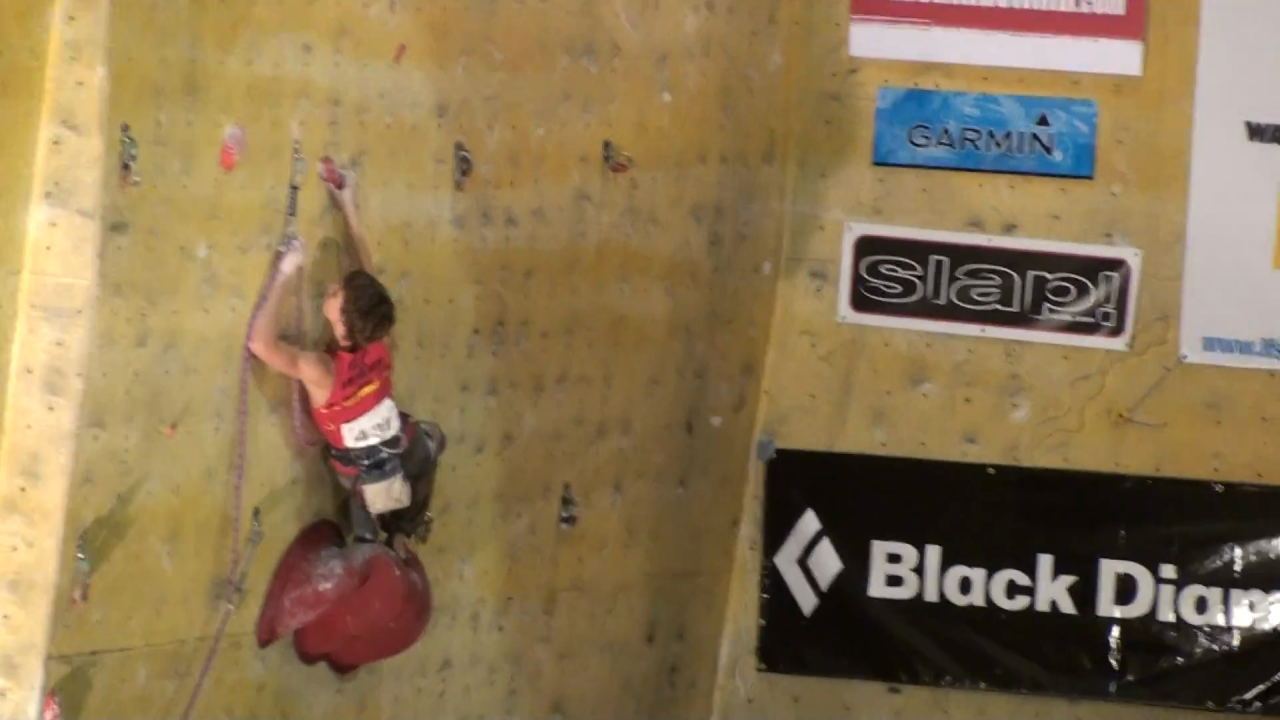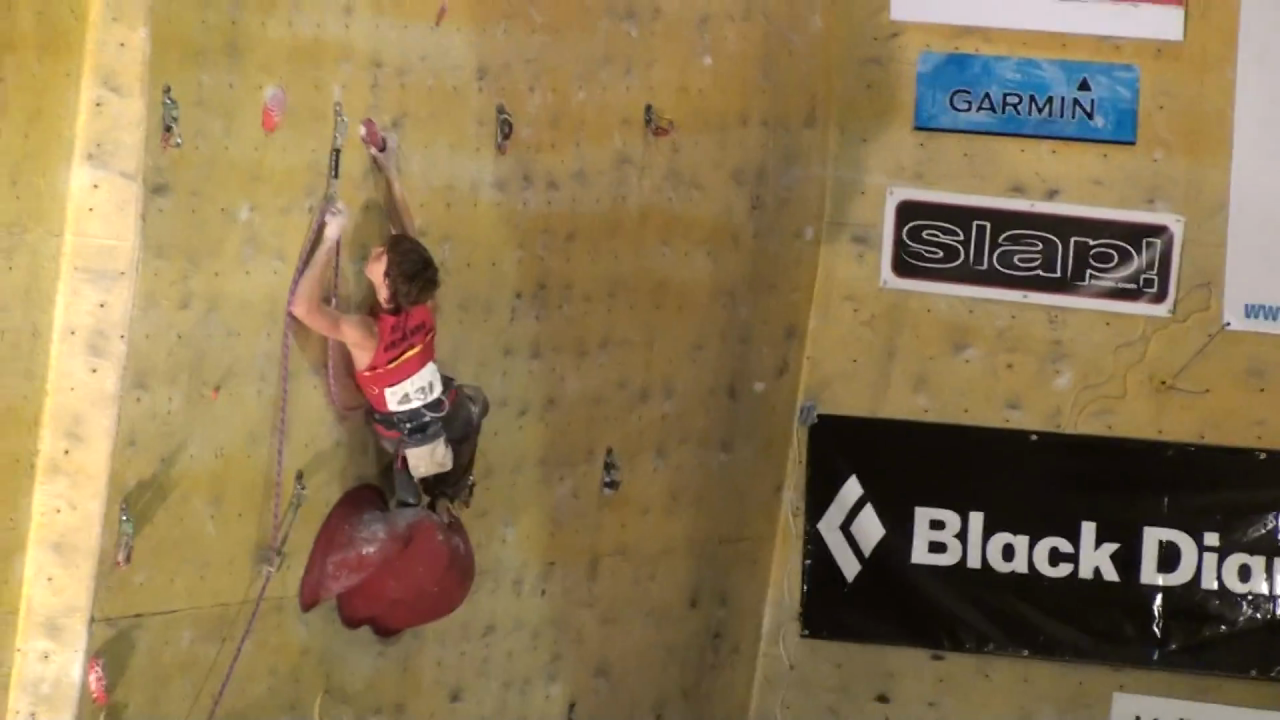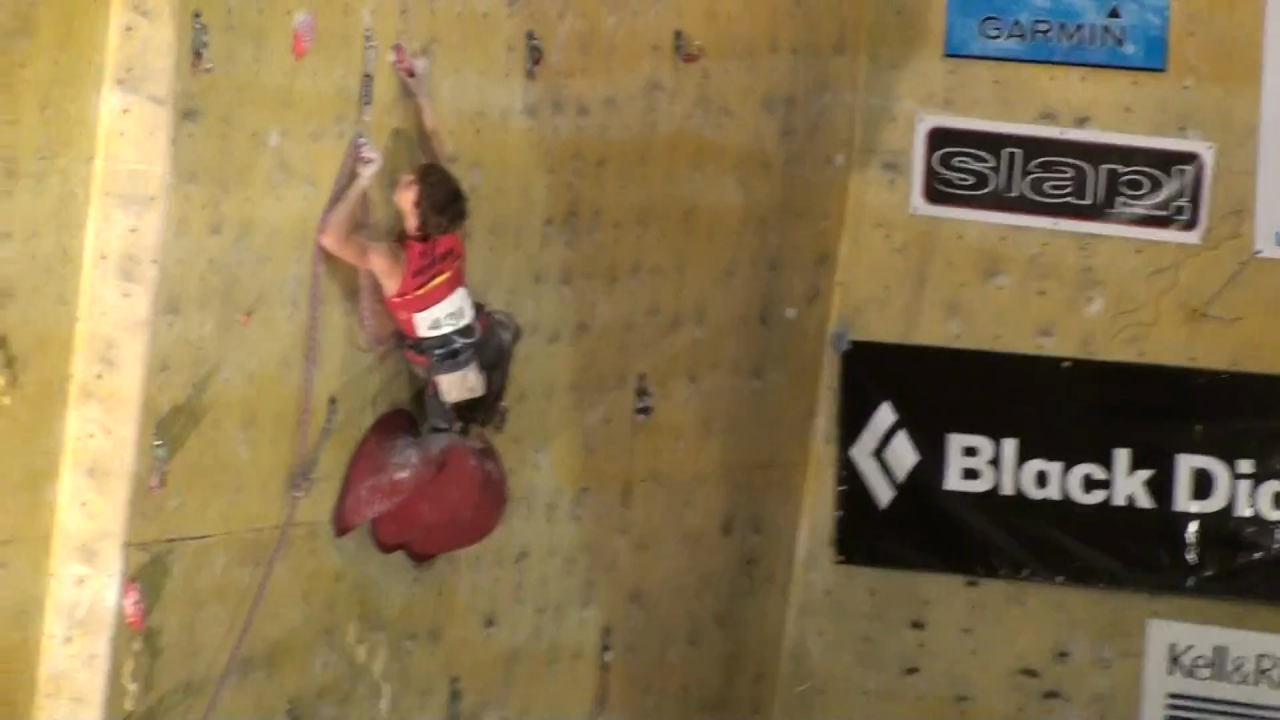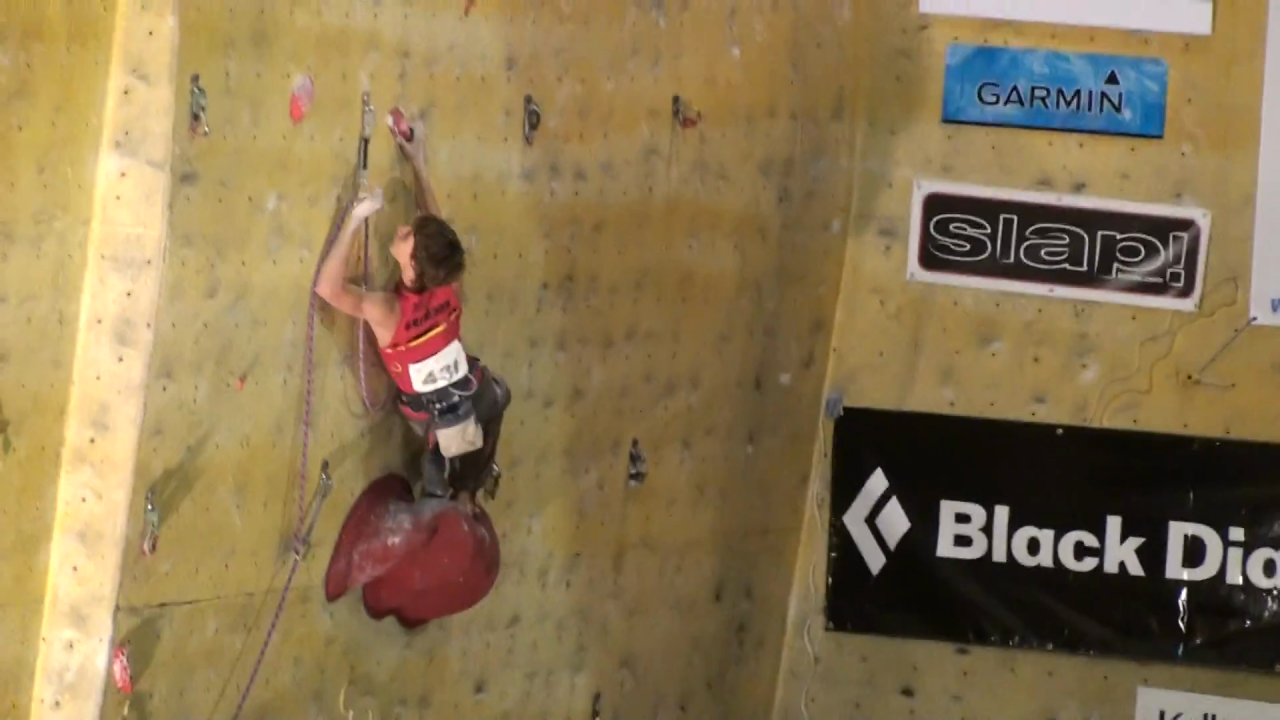
dt=0.3s
person 1, frame 1
left shoulder: (321, 371)
right shoulder: (379, 342)
left elbow: (260, 342)
right elbow: (365, 275)
left wrist: (284, 274)
right wrist: (348, 209)
left hip: (367, 479)
right hip: (407, 456)
right knee: (431, 436)
right ankle: (405, 529)
person 1, frame 2
left shoulder: (364, 334)
right shoulder: (423, 306)
left elbow: (302, 307)
right elbow: (408, 239)
left wrist: (328, 241)
right wrist: (390, 173)
left hip: (409, 442)
right hip: (450, 420)
right knee: (475, 401)
right ankle: (448, 492)
person 1, frame 3
left shoulder: (391, 261)
right shoulder: (452, 234)
left elbow: (330, 238)
right elbow: (438, 165)
left wrist: (362, 181)
right wrist: (421, 100)
left hip: (442, 366)
right hip: (482, 346)
right knee: (505, 327)
right ankle: (481, 416)
person 1, frame 4
left shoulder: (385, 310)
right shoulder: (450, 285)
left elbow: (326, 288)
right elbow: (433, 225)
left wrist: (354, 220)
right wrist: (418, 164)
left hip: (438, 421)
right hip: (478, 401)
right ankle: (471, 487)
